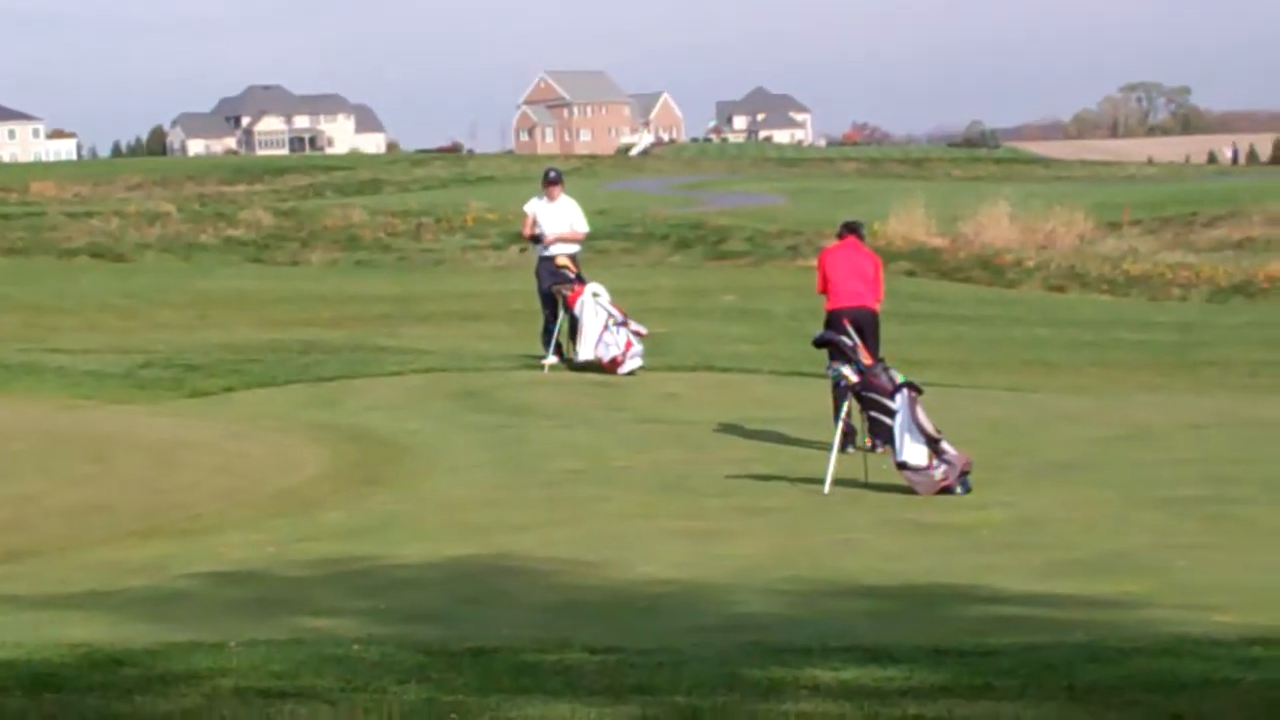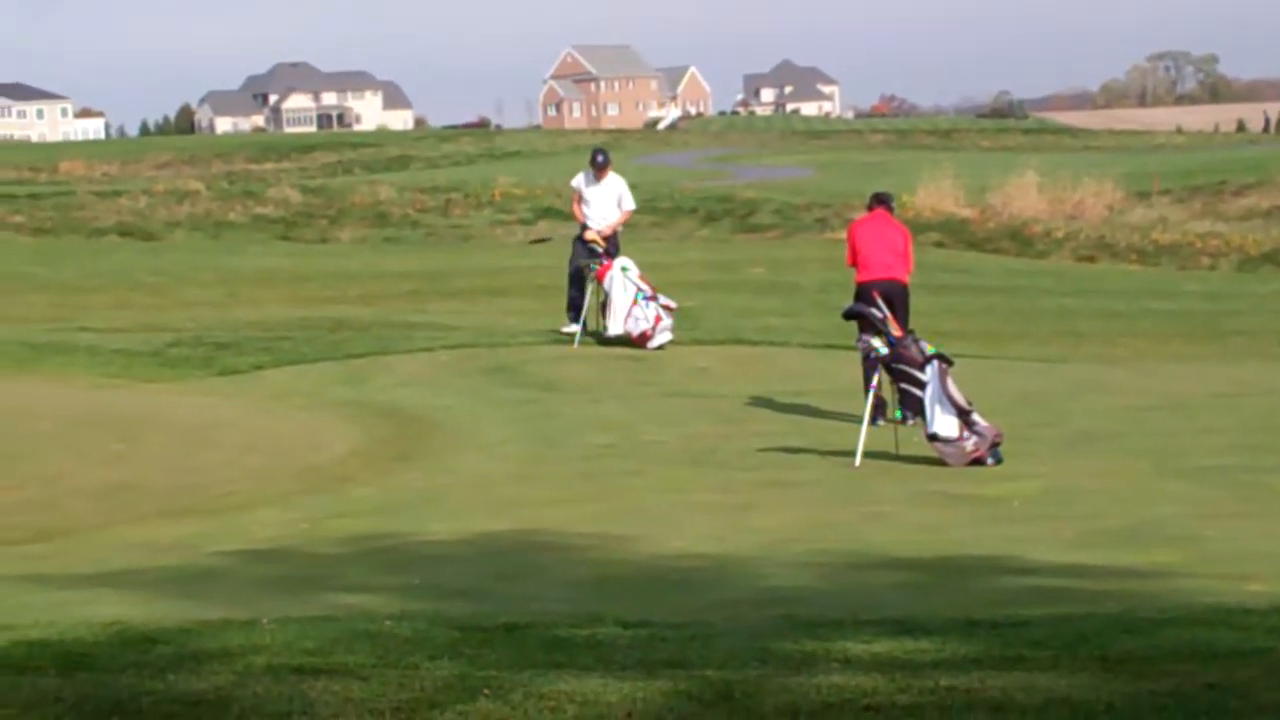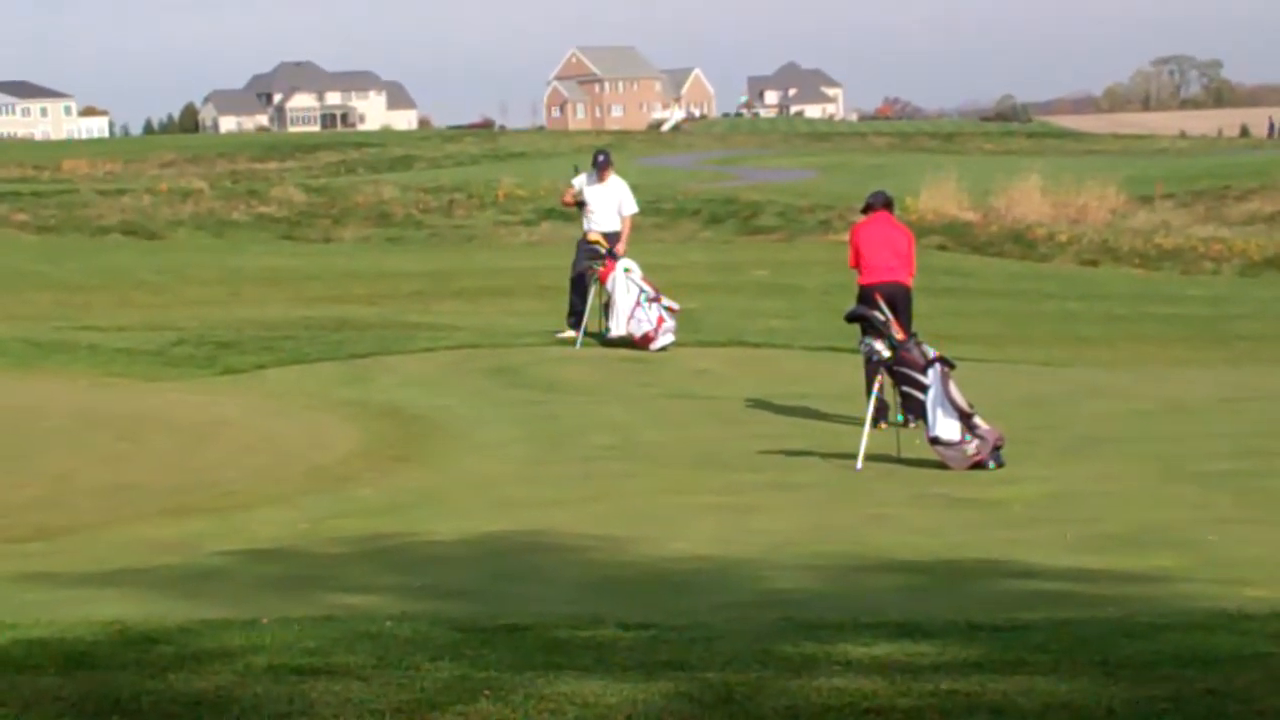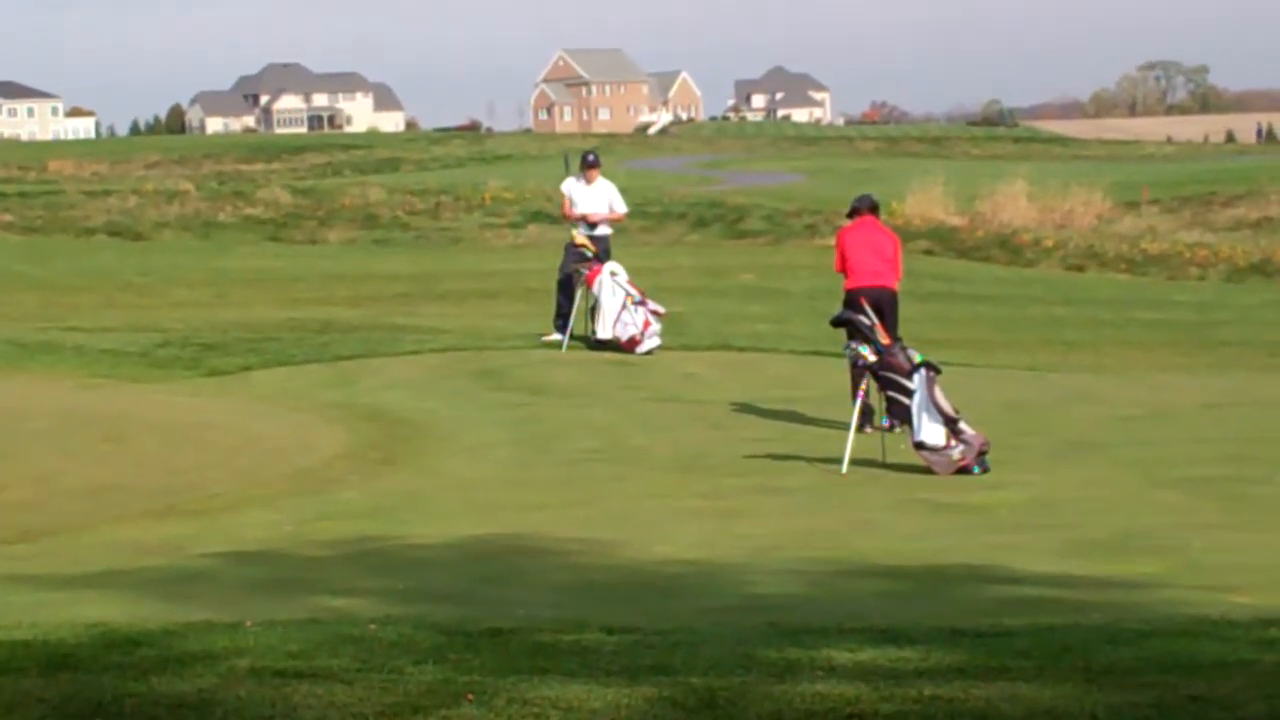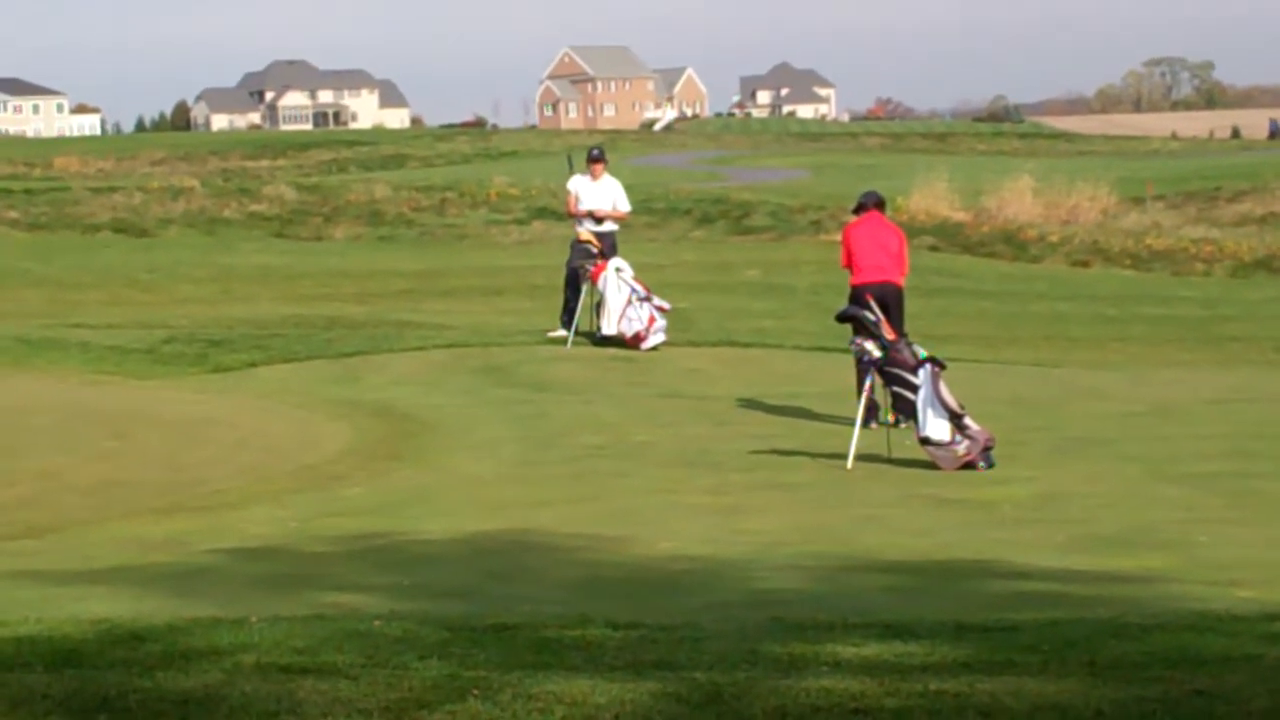
dt=0.7s
person 1, frame 1
left shoulder: (827, 254)
right shoulder: (872, 256)
left elbow: (821, 288)
right elbow: (879, 294)
left hip: (838, 313)
right hip: (867, 313)
left ankle: (847, 438)
right ankle: (878, 437)
person 1, frame 2
left shoulder: (856, 227)
right shoulder: (901, 228)
left elbow: (851, 261)
right elbow: (909, 266)
left hip: (868, 286)
right hip: (897, 286)
left ankle: (877, 411)
right ankle: (908, 409)
person 1, frame 3
left shoulder: (859, 228)
right shoulder: (904, 231)
left elbow: (854, 263)
right elbow: (911, 269)
left hip: (871, 289)
right hip: (900, 288)
left ankle: (879, 414)
right ankle: (911, 412)
person 1, frame 4
left shoulder: (845, 233)
right shoulder: (890, 235)
left elbow: (840, 268)
right elbow: (898, 273)
left hip: (857, 293)
right hip: (886, 292)
left ankle: (865, 418)
person 1, frame 5
left shoulder: (850, 228)
right shoulder: (896, 230)
left elbow: (846, 263)
right elbow: (903, 269)
left hip: (863, 288)
right hip: (892, 288)
left ankle: (870, 413)
person 2, frame 1
left shoulder: (571, 205)
right shoulder: (534, 204)
left elbow: (581, 235)
right elbow: (525, 230)
left wrist: (557, 236)
right wrist: (532, 236)
left hip: (568, 259)
right hip: (545, 261)
right knee: (549, 307)
right ankle: (553, 351)
person 2, frame 2
left shoulder: (619, 183)
right shoulder: (582, 178)
left elbow: (628, 211)
right elbow: (575, 204)
left wrist: (611, 227)
right wrist: (582, 223)
left hip: (609, 237)
right hip: (586, 234)
right knee: (576, 273)
right ankle: (575, 320)
person 2, frame 3
left shoulder: (620, 186)
right shoulder: (583, 179)
left elbow: (627, 217)
right elbow: (565, 198)
left wrist: (623, 243)
right wrist: (576, 202)
left hip: (611, 238)
right hip: (589, 237)
right knee: (578, 278)
right ankle: (574, 326)
person 2, frame 4
left shoulder: (608, 187)
right shoulder: (570, 184)
left elbow: (621, 215)
right elbow: (565, 212)
left wrist: (601, 216)
right wrist: (583, 216)
left hip: (600, 241)
right hip: (578, 239)
right knee: (565, 280)
right ankle: (561, 329)
person 2, frame 5
left shoulder: (614, 185)
right shoulder: (577, 181)
left elbow: (624, 214)
right elbow: (570, 210)
left wrist: (606, 213)
right wrist: (589, 212)
left hip: (606, 237)
right hip: (584, 235)
right knee: (572, 276)
right ankle: (566, 325)
